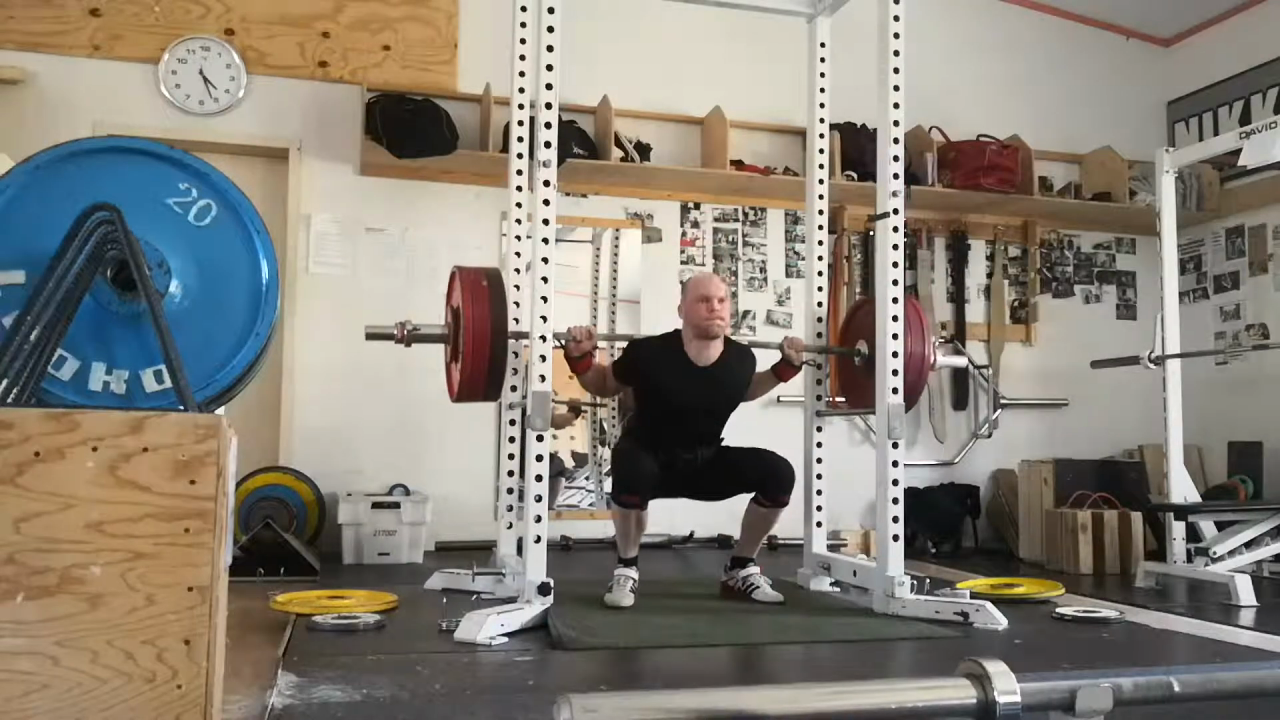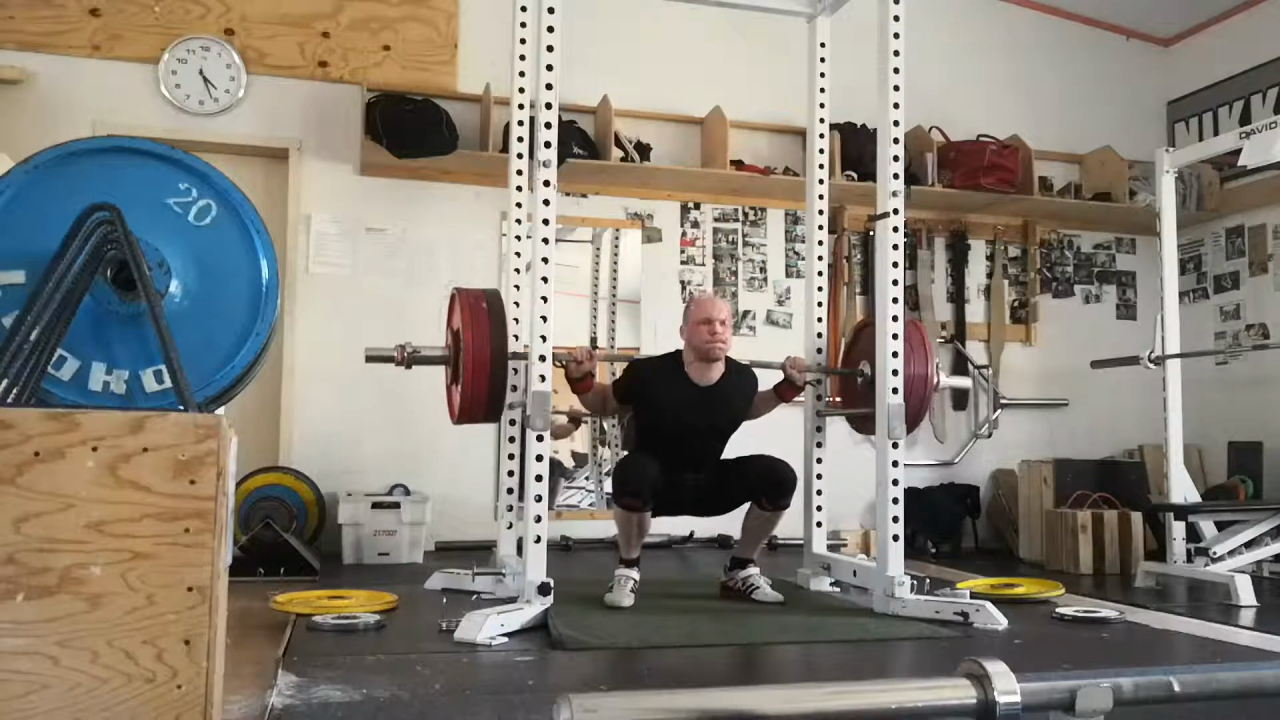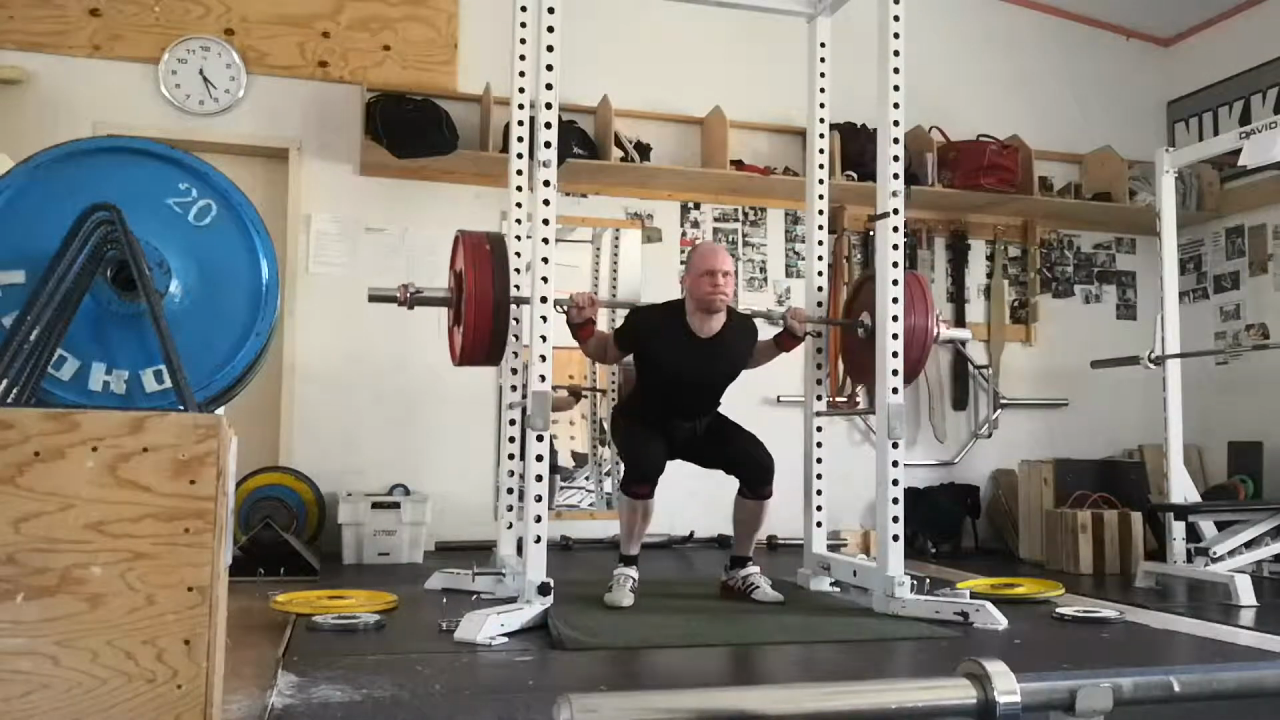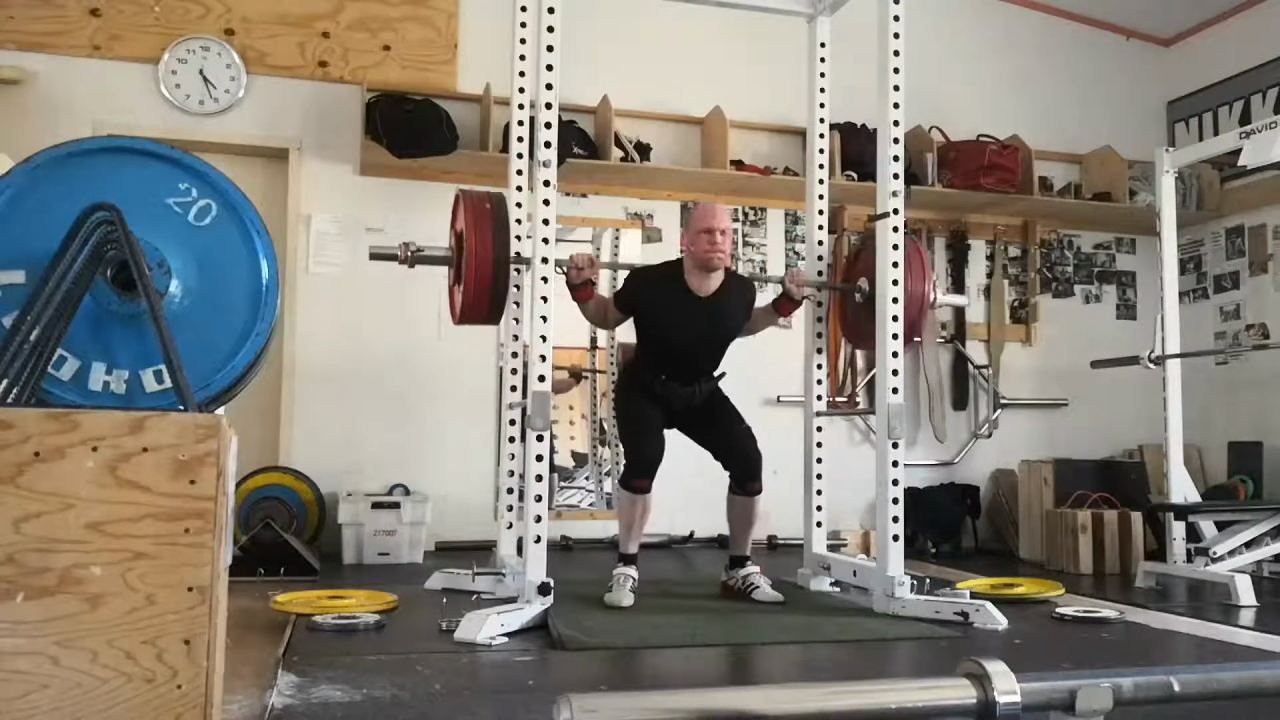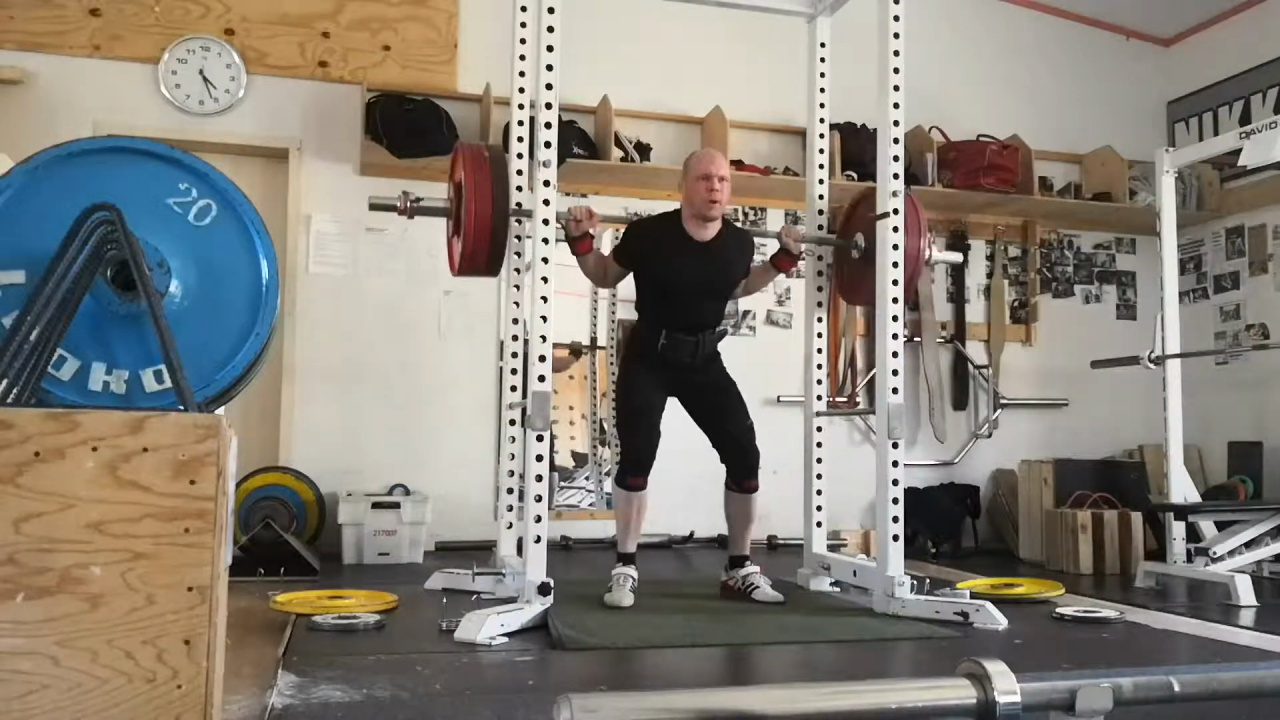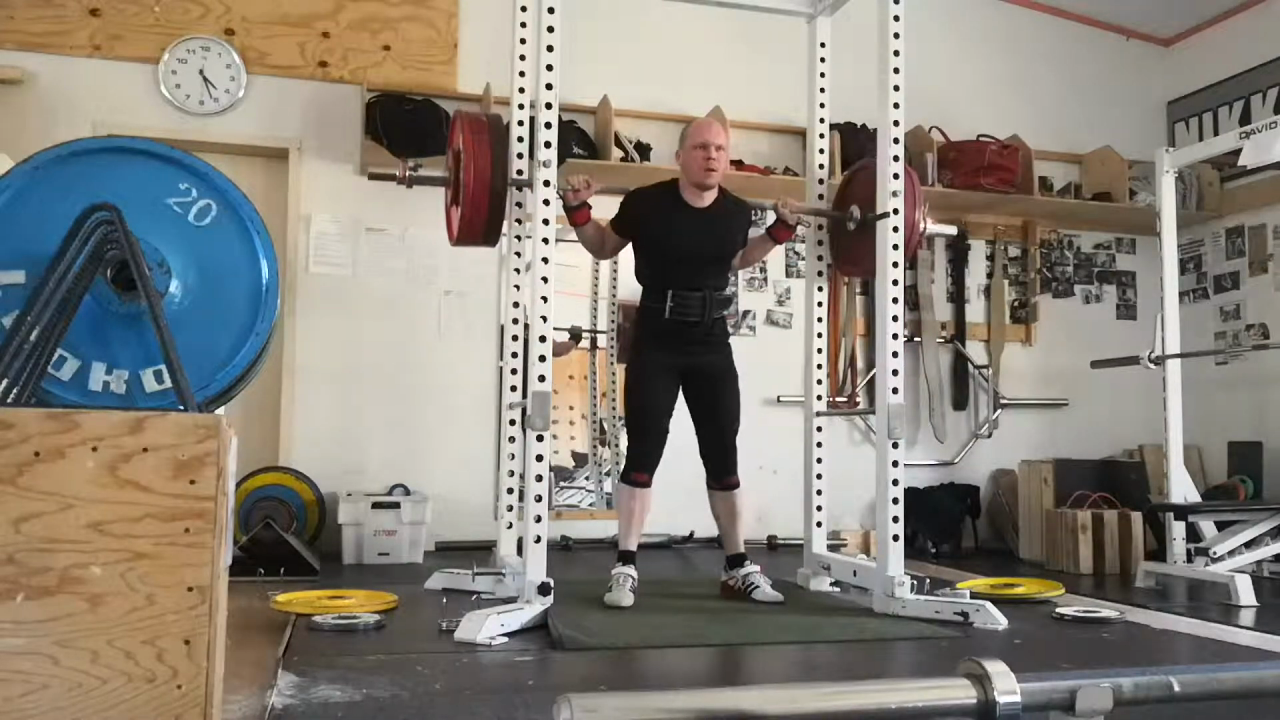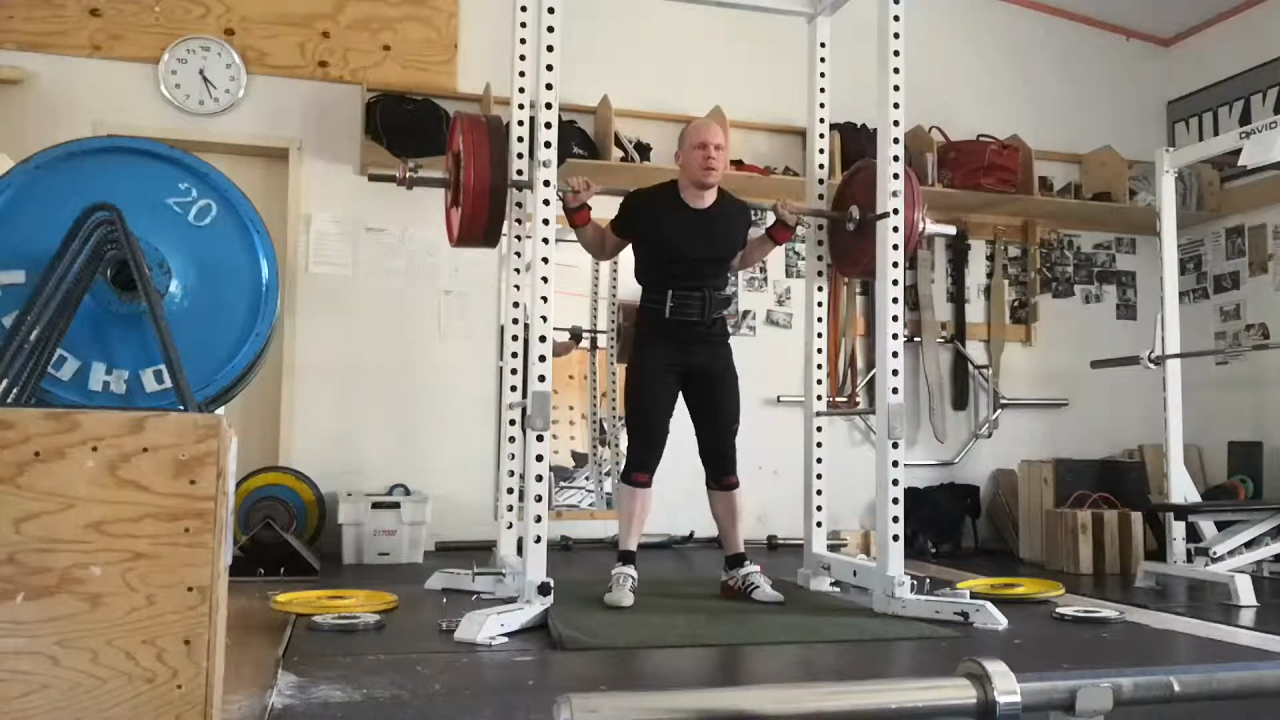
dt=0.4s
person 1, frame 1
left shoulder: (740, 360)
right shoulder: (650, 354)
right elbow: (605, 386)
left wrist: (786, 367)
right wrist: (580, 359)
left hip: (707, 463)
right hip: (651, 460)
left knee: (778, 474)
right knee: (633, 472)
left ankle: (740, 570)
right ankle: (627, 570)
person 1, frame 2
left shoulder: (742, 379)
right shoulder: (650, 374)
right elbow: (606, 405)
left wrist: (788, 388)
right wrist: (580, 379)
left hip: (708, 483)
right hip: (652, 476)
left knee: (781, 477)
right knee: (634, 475)
left ankle: (739, 571)
right ankle: (628, 570)
person 1, frame 3
left shoulder: (742, 329)
right shoulder: (651, 321)
right elbow: (606, 353)
left wrist: (788, 338)
right wrist: (582, 325)
left hip: (702, 424)
right hip: (643, 420)
left knee: (759, 465)
right knee: (644, 466)
left ankle: (740, 570)
right ankle: (626, 569)
person 1, frame 4
left shoulder: (741, 291)
right shoulder: (650, 283)
right elbow: (607, 319)
left wrist: (787, 302)
right wrist: (582, 287)
left hip: (702, 392)
right hip: (645, 389)
left knee: (748, 461)
right knee: (644, 459)
left ankle: (740, 570)
right ankle: (626, 570)
person 1, frame 5
left shoulder: (739, 242)
right shoulder: (649, 233)
right elbow: (605, 277)
left wrist: (784, 259)
right wrist: (580, 241)
left hip: (703, 361)
right hip: (648, 360)
left knee: (744, 455)
right knee: (638, 454)
left ankle: (740, 570)
right ankle: (625, 570)
person 1, frame 6
left shoulder: (737, 212)
right shoulder: (646, 203)
right elbow: (604, 248)
left wrist: (782, 229)
right wrist: (577, 210)
left hip: (712, 341)
right hip: (656, 340)
left knee: (723, 455)
right knee: (644, 452)
left ankle: (738, 569)
right ankle: (625, 569)
person 1, frame 7
left shoulder: (736, 213)
right shoulder: (646, 204)
right elbow: (603, 248)
left wrist: (781, 230)
right wrist: (577, 212)
left hip: (712, 341)
right hip: (656, 339)
left knee: (722, 453)
right knee: (644, 451)
left ankle: (738, 568)
right ankle: (625, 568)
